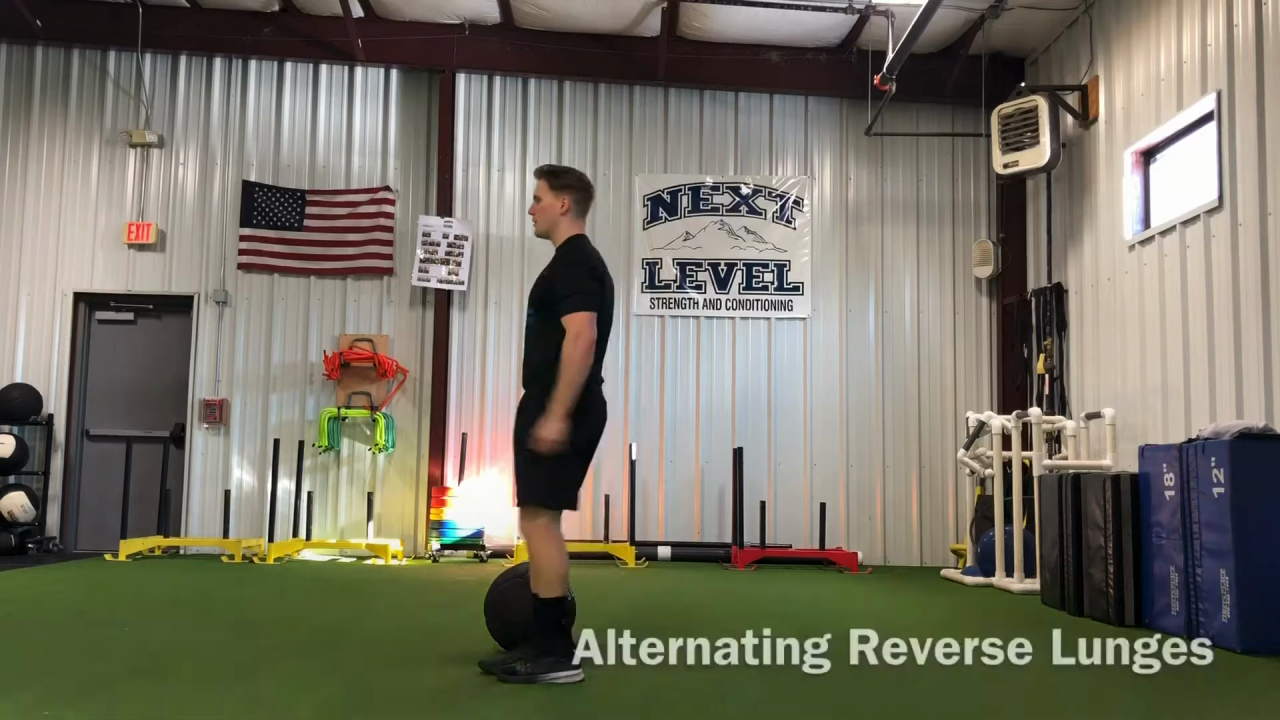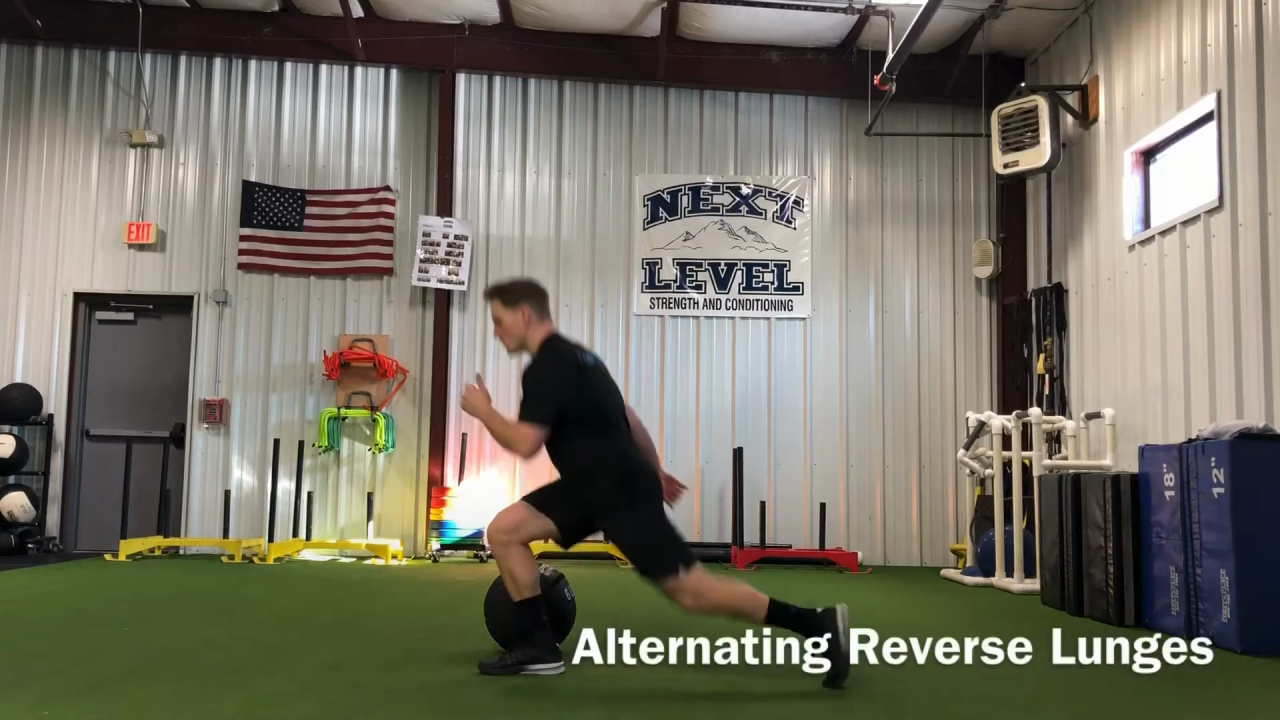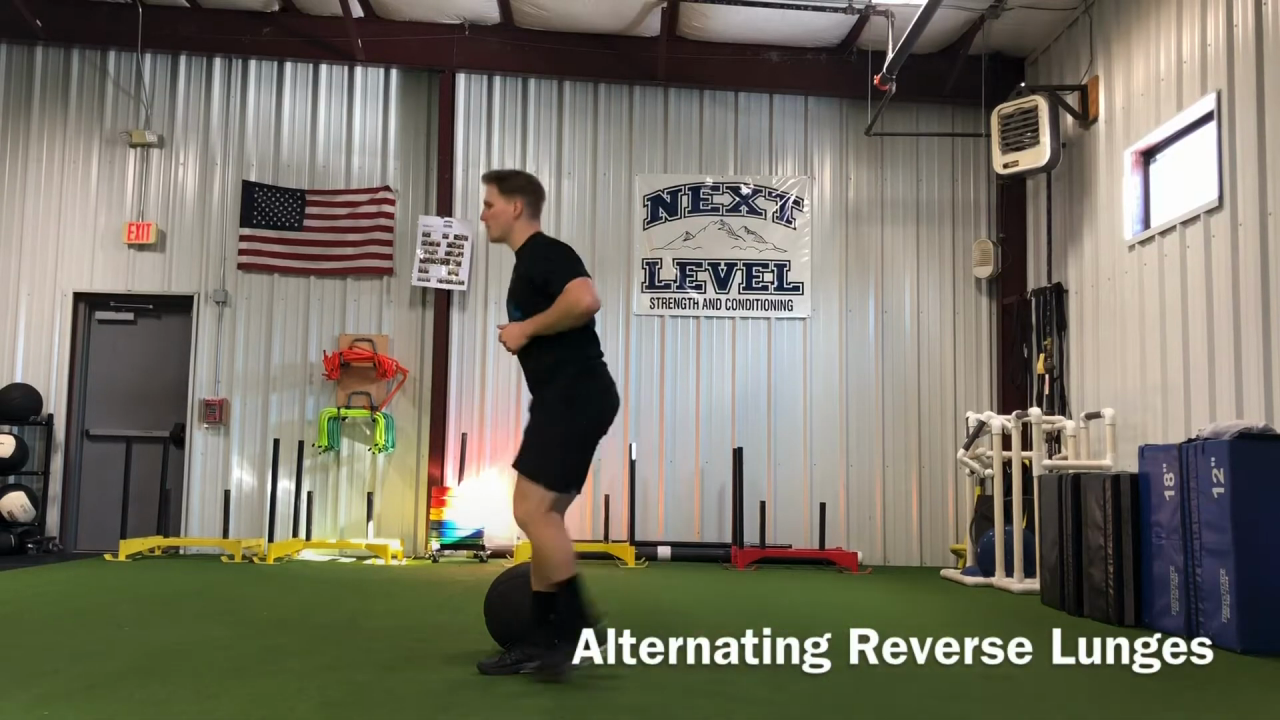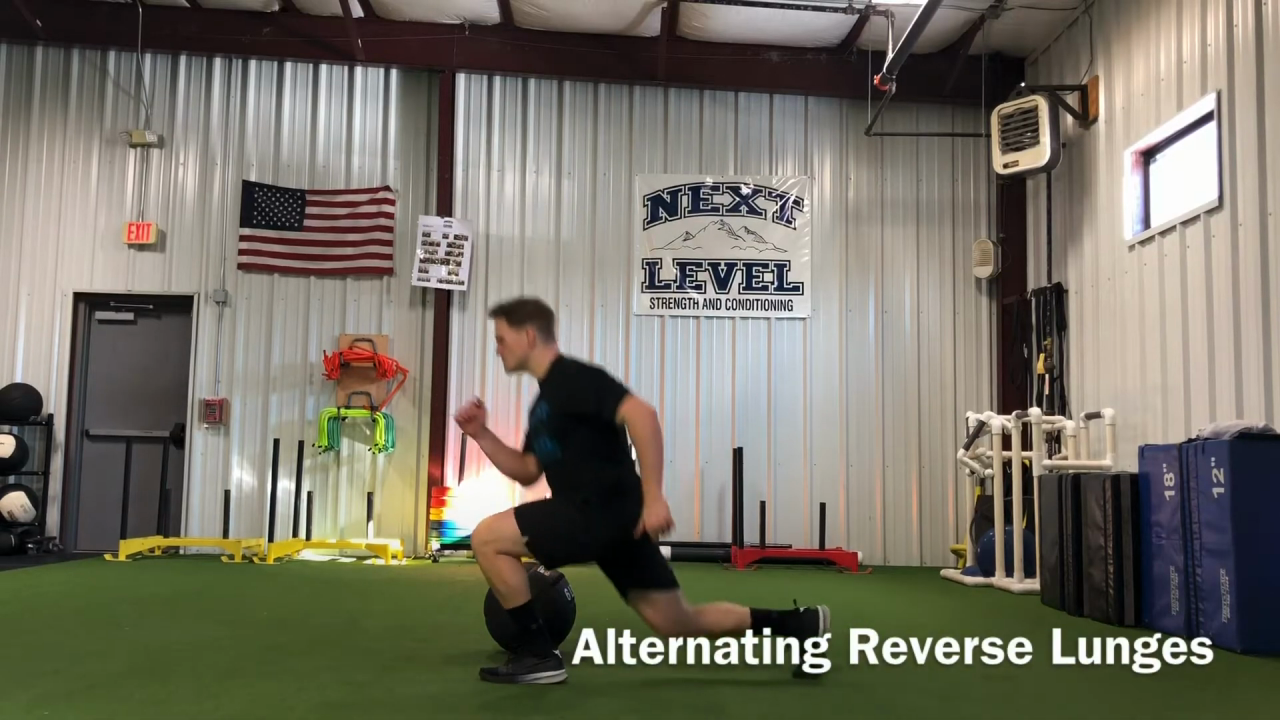
dt=0.7s
person 1, frame 1
left shoulder: (573, 260)
right shoulder: (581, 263)
left elbow: (581, 339)
left wrist: (555, 414)
left hip: (557, 413)
right hip: (565, 412)
left knee: (538, 524)
right knee: (541, 523)
left ankle: (558, 650)
right ankle: (544, 644)
person 1, frame 2
left shoulder: (546, 367)
right shoulder: (571, 357)
left elbow: (525, 444)
right elbow: (629, 418)
left wrist: (483, 410)
right wrist: (656, 472)
left hip: (620, 491)
right hip: (595, 486)
left knee: (690, 590)
right knee: (503, 530)
left ankle: (815, 623)
right ankle: (537, 644)
person 1, frame 3
left shoulder: (545, 252)
right shoulder: (537, 260)
left elbow: (586, 300)
left wrist: (527, 329)
left hip: (575, 398)
right hip: (563, 399)
left knee: (536, 510)
right knee: (539, 514)
left ankle: (575, 629)
right ankle: (546, 636)
person 1, frame 4
left shoulder: (575, 380)
right shoulder: (546, 401)
left elbow: (641, 414)
right elbow: (526, 470)
left wrist: (654, 496)
right wrist: (482, 435)
left hip: (603, 510)
right hip: (615, 514)
left knee: (488, 539)
right knee: (679, 623)
left ankle: (538, 653)
right ankle: (798, 625)
